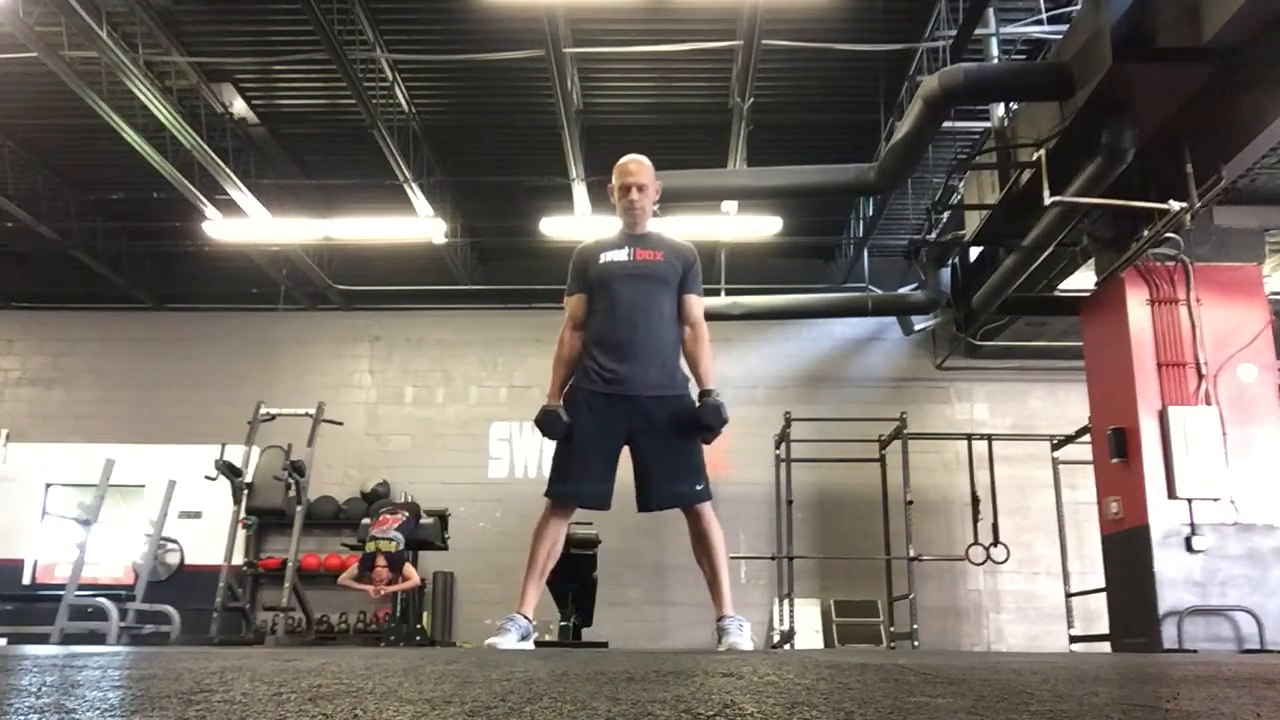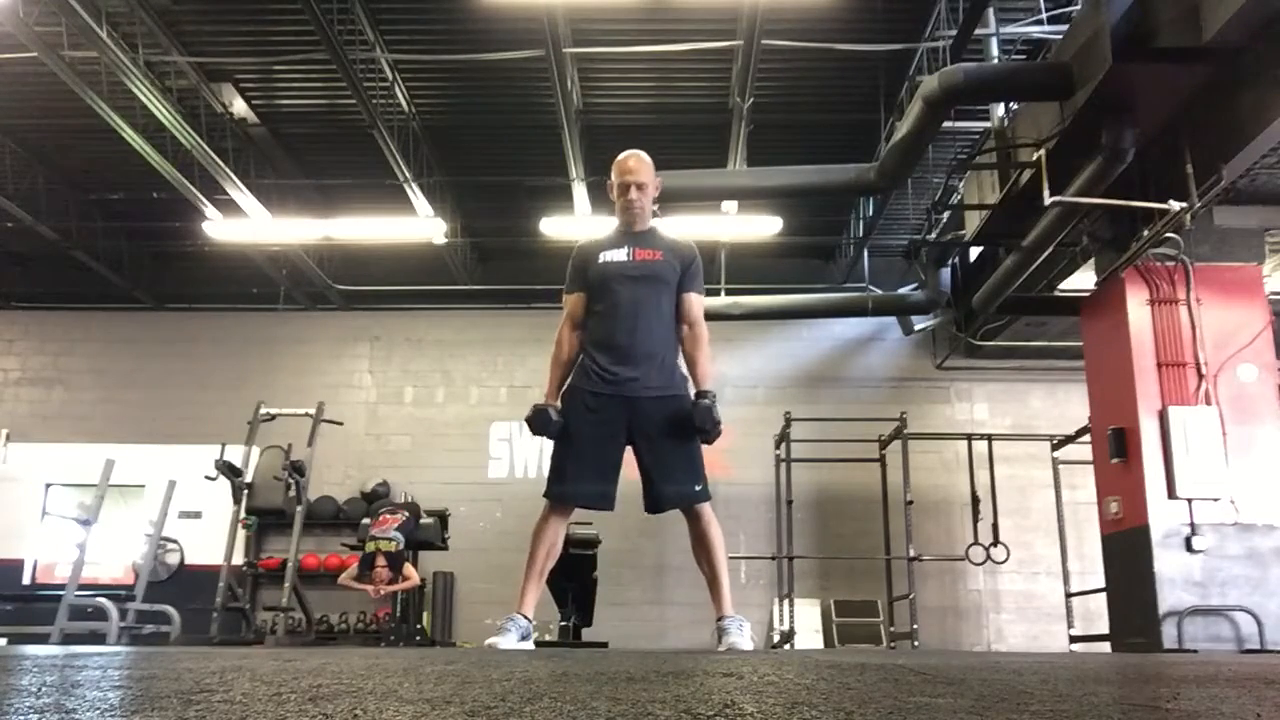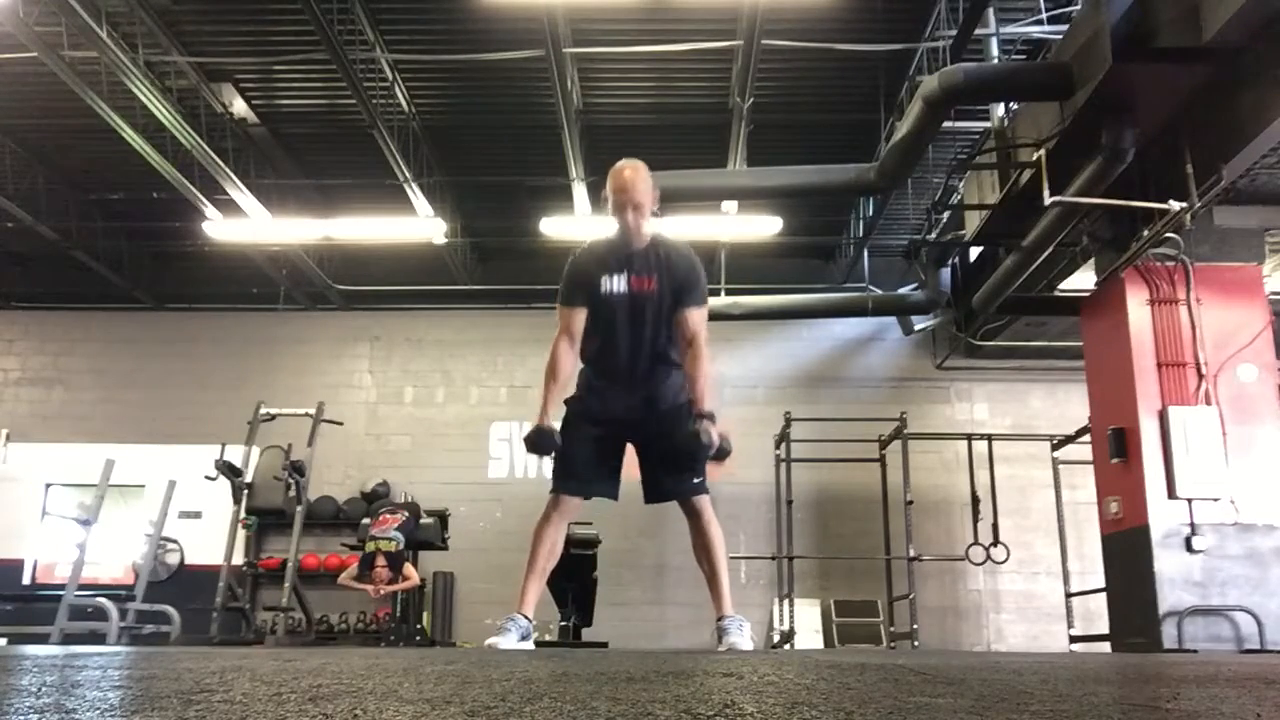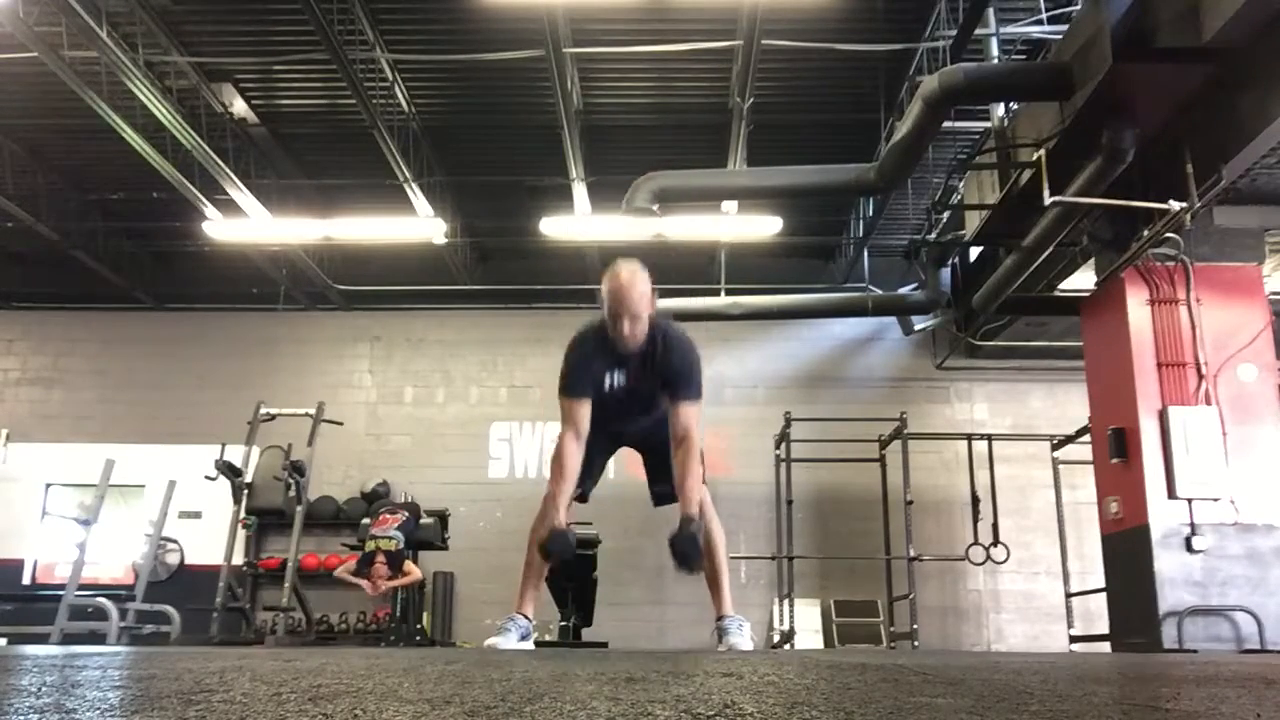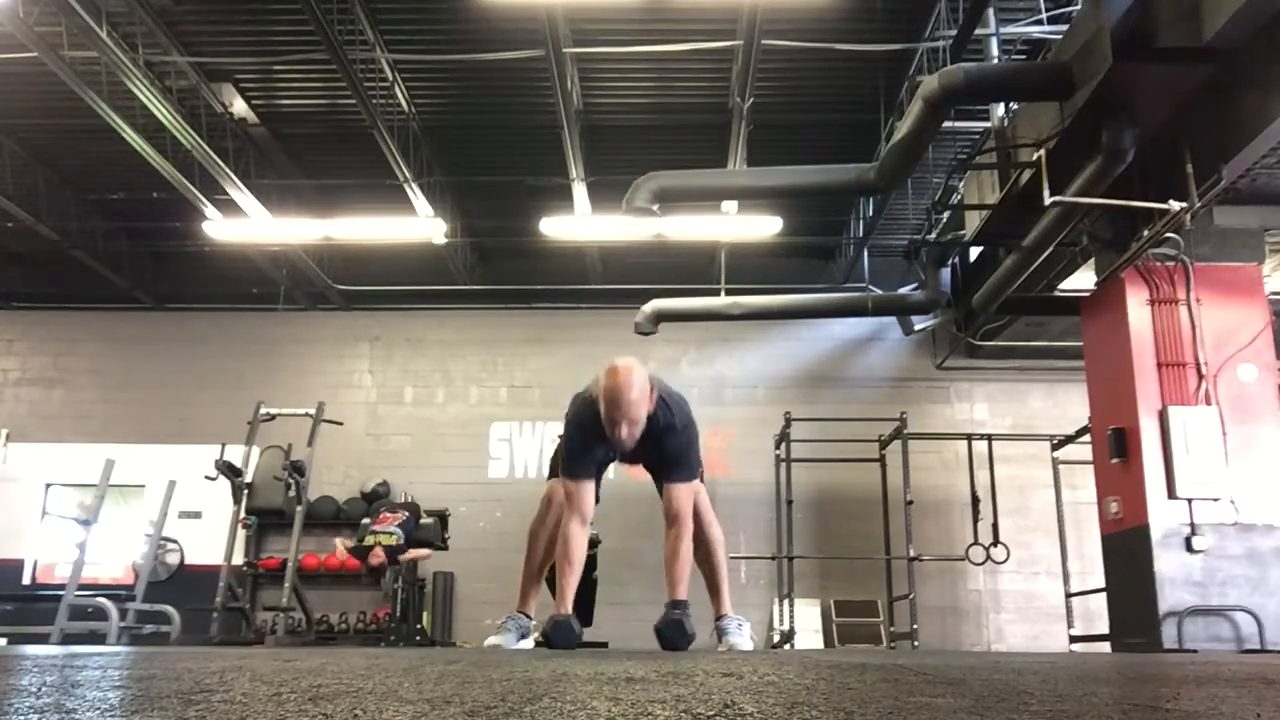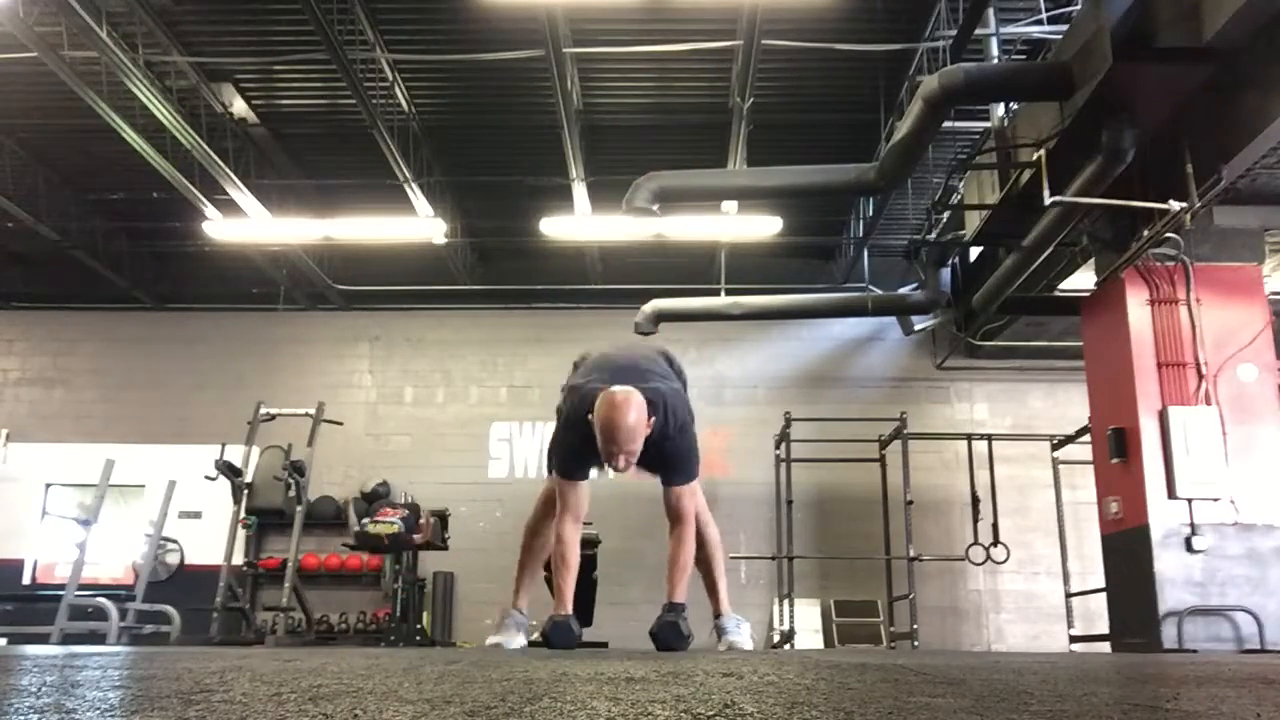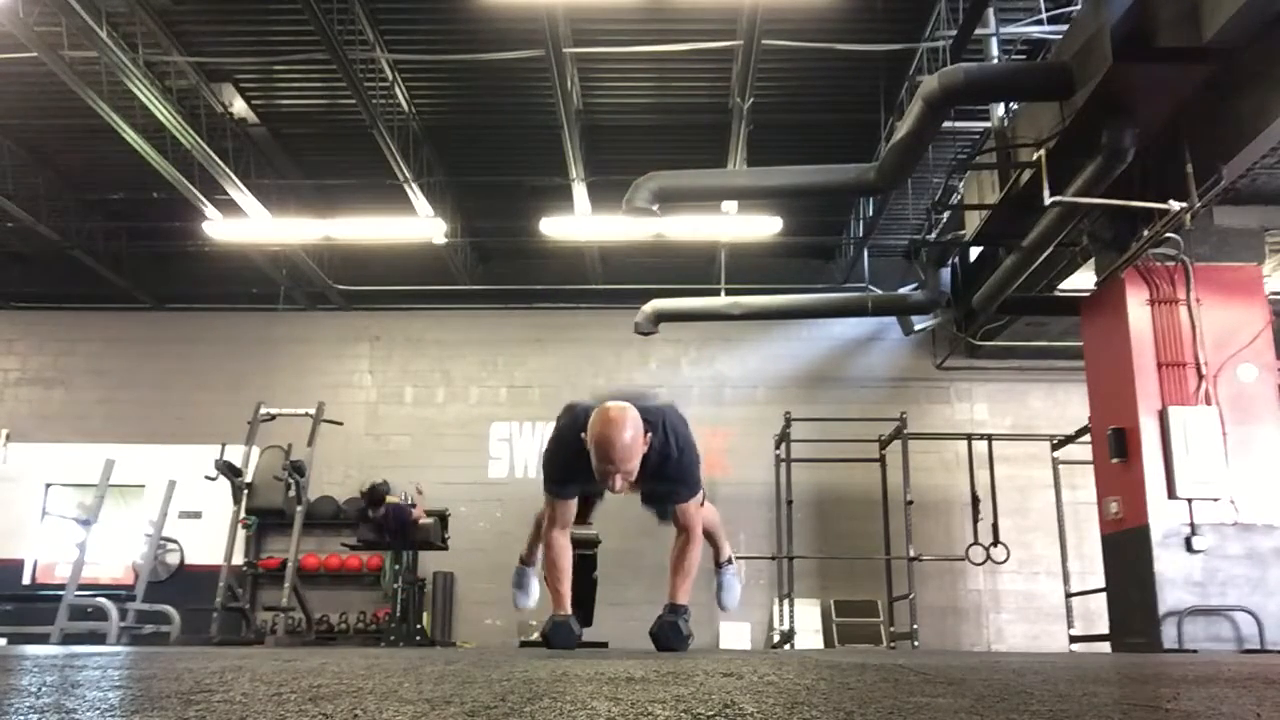
dt=0.3s
person 1, frame 1
left shoulder: (681, 255)
right shoulder: (589, 255)
left elbow: (694, 328)
right elbow: (573, 330)
left wrist: (707, 391)
right wrist: (553, 395)
left hip: (665, 396)
right hip: (595, 396)
left knee: (697, 503)
right knee: (561, 502)
left ankle: (729, 619)
right ankle: (521, 621)
person 1, frame 2
left shoulder: (681, 253)
right shoulder: (588, 253)
left elbow: (693, 328)
right elbow: (571, 329)
left wrist: (704, 393)
right wrist: (551, 395)
left hip: (663, 397)
right hip: (594, 397)
left knee: (696, 504)
right knee: (560, 503)
left ankle: (729, 621)
right ankle: (521, 621)
person 1, frame 3
left shoulder: (680, 262)
right shoulder: (586, 264)
left elbow: (694, 342)
right elbow: (567, 342)
left wrist: (703, 412)
right wrist: (547, 412)
left hip: (665, 403)
right hip: (595, 404)
left knee: (697, 501)
right knee: (563, 501)
left ankle: (729, 619)
right ankle: (521, 620)
person 1, frame 4
left shoulder: (677, 346)
right shoulder: (584, 347)
left elbow: (685, 436)
right elbow: (573, 435)
left wrist: (689, 519)
right wrist: (556, 514)
left hip: (656, 419)
right hip: (598, 418)
left knee: (701, 503)
right knee: (552, 508)
left ankle: (728, 620)
right ankle: (521, 620)
person 1, frame 5
left shoulder: (676, 421)
right shoulder: (583, 418)
left elbow: (679, 520)
right elbow: (577, 520)
left wrist: (677, 605)
right wrist: (564, 610)
left hip: (659, 442)
right hip: (594, 442)
left knee: (698, 508)
right knee: (554, 503)
left ankle: (727, 619)
right ankle: (521, 619)
person 1, frame 6
left shoulder: (674, 424)
right shoulder: (576, 419)
left elbow: (683, 520)
right elbow: (570, 519)
left wrist: (675, 607)
right wrist: (562, 613)
left knee: (693, 507)
right knee: (553, 499)
left ankle: (724, 617)
right ankle: (517, 613)
person 1, frame 7
left shoulder: (675, 443)
right shoulder: (565, 443)
left elbow: (690, 528)
right elbow: (558, 528)
left wrist: (677, 609)
right wrist: (562, 615)
left ankle: (723, 554)
right ankle: (528, 559)
